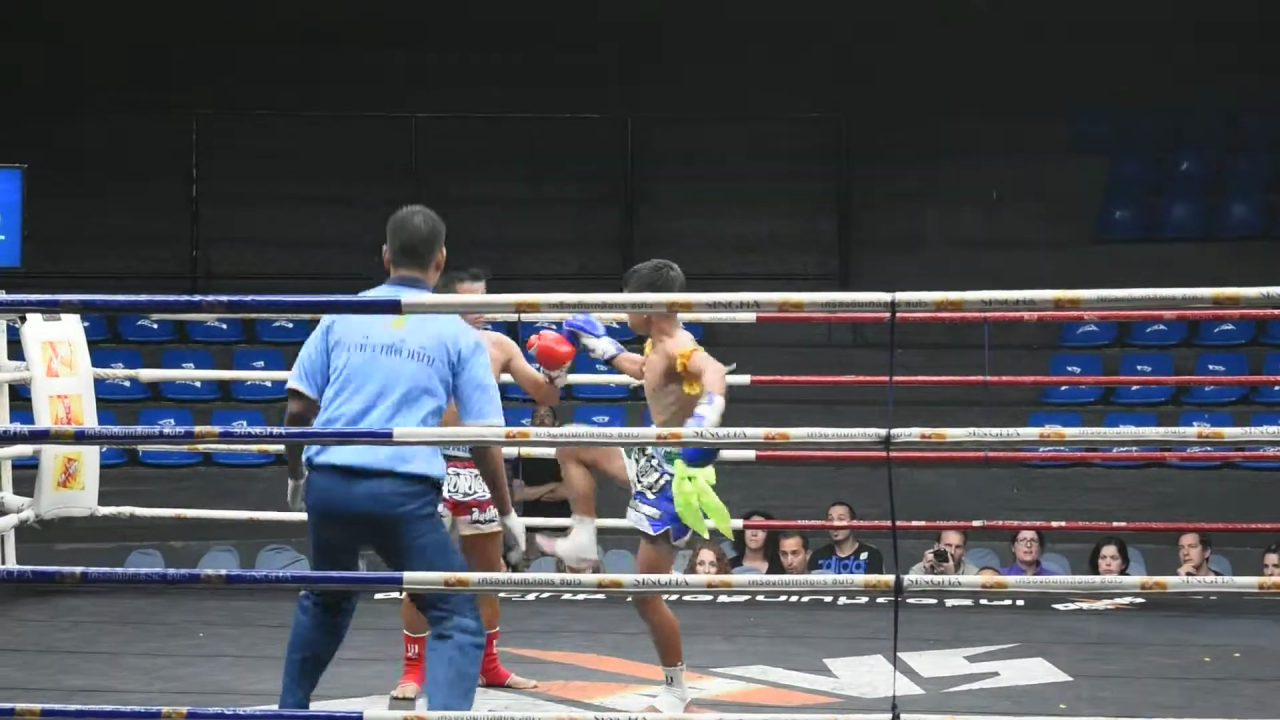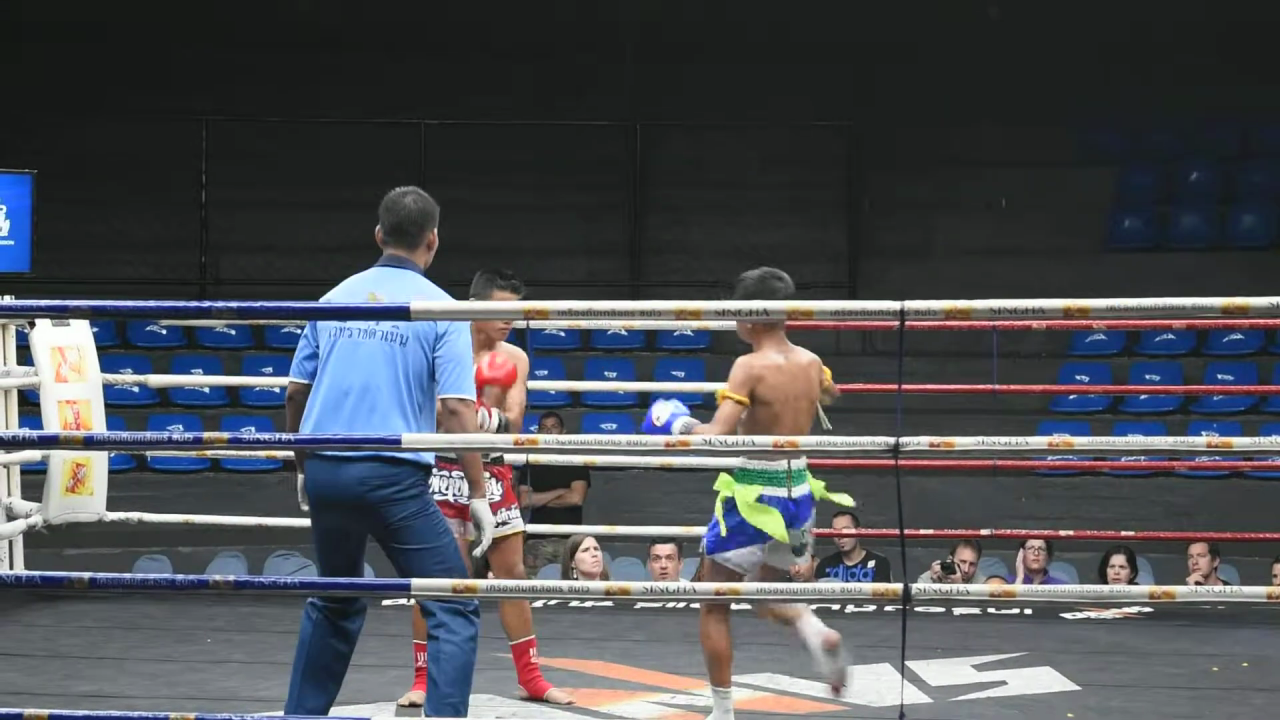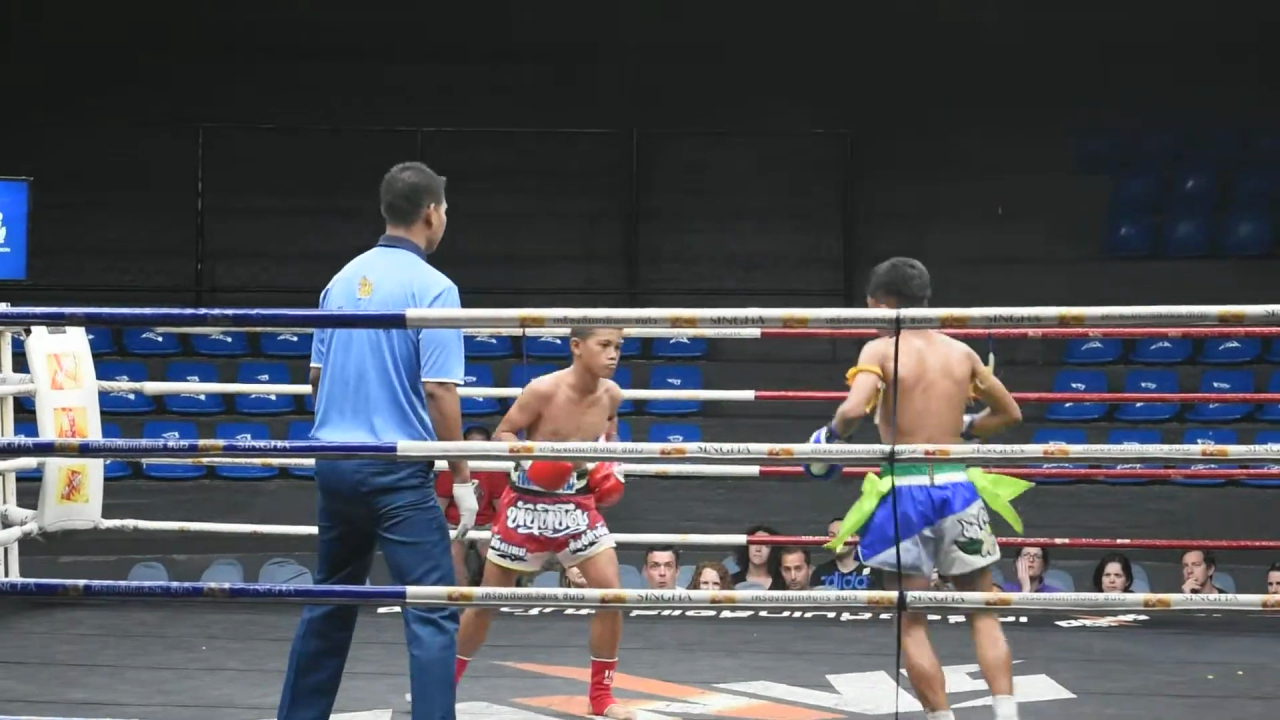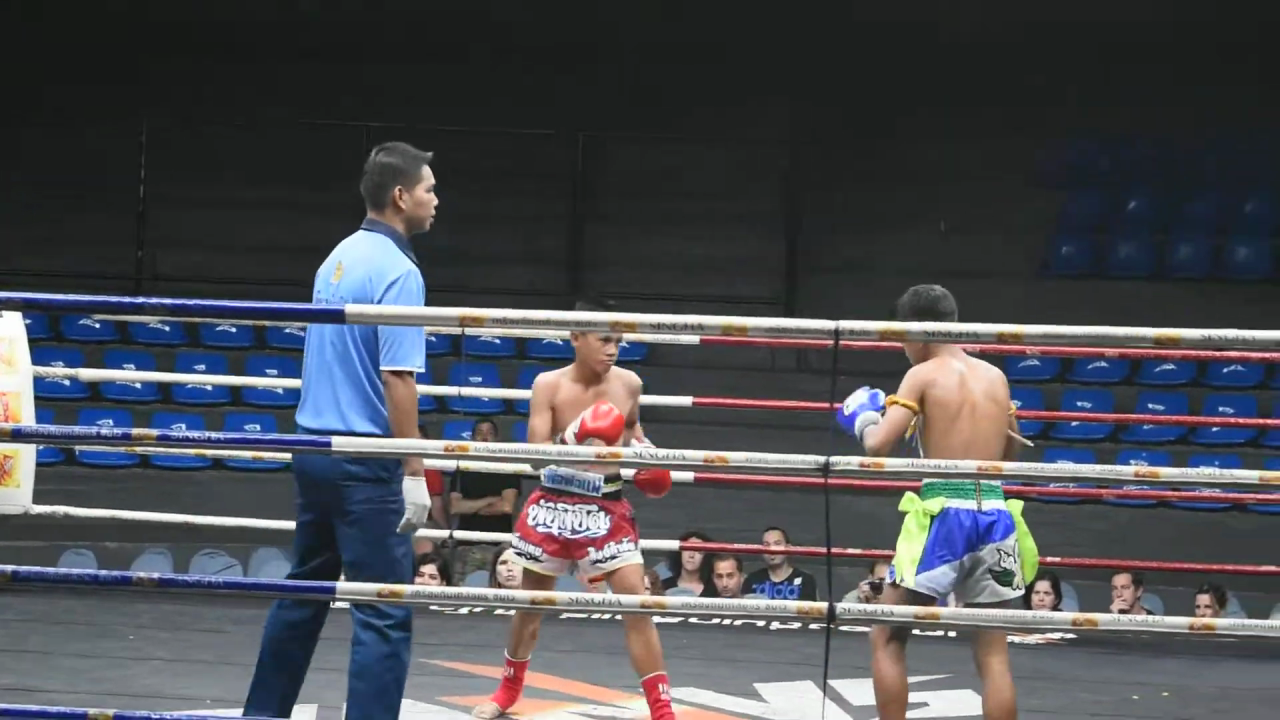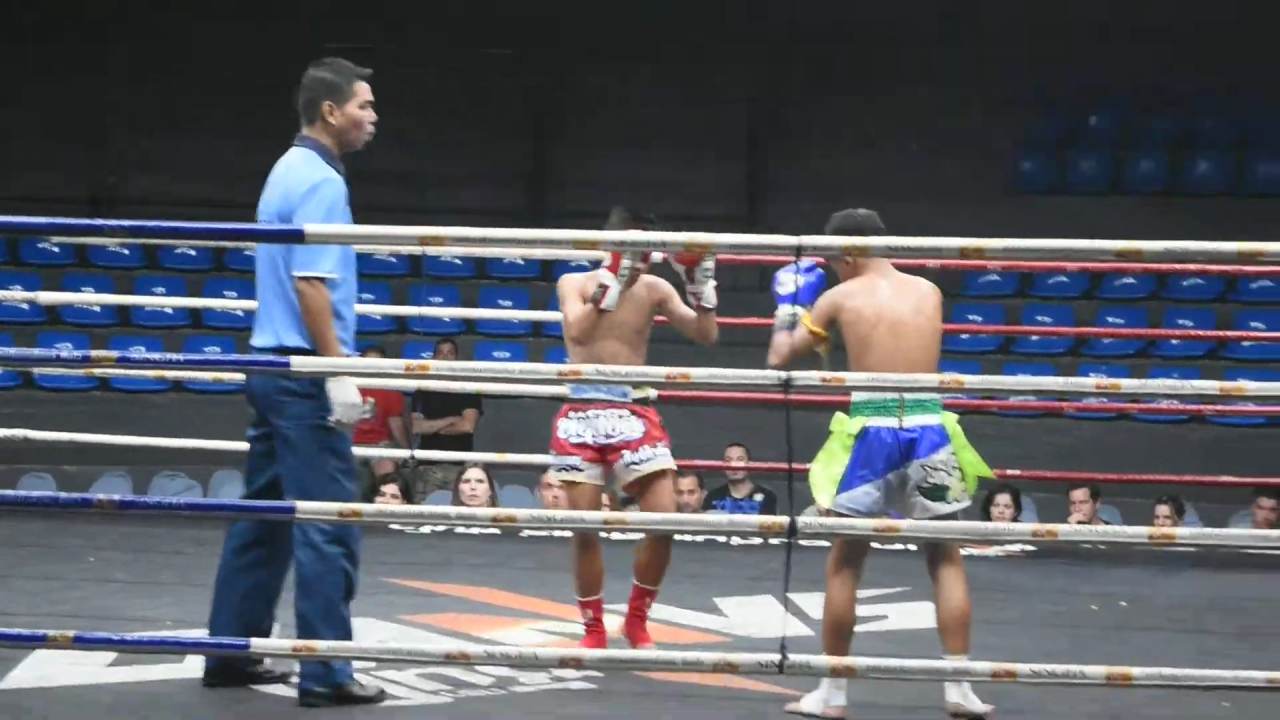
dt=0.5s
person 1, frame 1
left shoulder: (341, 316)
right shoulder: (458, 331)
left elbow: (298, 404)
right elbow: (483, 434)
left wrist: (296, 474)
right wrist: (507, 512)
left hip: (330, 486)
right hip: (404, 494)
left knee: (326, 598)
right knee: (459, 624)
left ankle: (291, 711)
person 1, frame 2
left shoulder: (335, 296)
right shoulder: (440, 308)
left elbow: (296, 393)
right elbow: (456, 411)
left wrist: (303, 467)
right wrist: (478, 495)
left hip: (326, 473)
right hip: (393, 477)
left knee: (334, 601)
right knee: (453, 611)
person 1, frame 3
left shoulder: (342, 279)
right shoulder: (433, 287)
left elbow: (317, 376)
right elbow: (439, 392)
right wrist: (462, 478)
left hip: (335, 463)
right hip: (396, 470)
left knee: (329, 603)
right knee: (431, 612)
person 1, frame 4
left shoulder: (339, 257)
right shoulder: (398, 271)
right elbow: (397, 379)
right wrist: (414, 473)
left hip: (314, 446)
right hip: (363, 459)
left knee: (305, 591)
right knee: (384, 611)
person 1, frame 5
left shoulder: (288, 171)
right shoulder: (320, 180)
right elbow: (311, 284)
right wrist: (340, 374)
left hip: (271, 367)
right hip: (303, 373)
left knee: (264, 515)
right knee: (327, 526)
left ankle: (231, 651)
right ankle: (325, 674)
person 2, frame 1
left shoulder: (679, 347)
right shoulder: (659, 343)
left elbow: (716, 373)
left wrist: (706, 415)
right wrist: (601, 346)
left hip: (674, 476)
right hip: (651, 459)
left knee: (645, 594)
right knee: (572, 446)
left ankle: (676, 689)
right ankle: (582, 541)
person 2, frame 2
left shoulder: (748, 367)
right shoulder: (810, 362)
left elbow: (716, 437)
right elbow: (830, 396)
left wrist: (678, 423)
left hip: (752, 495)
right hip: (797, 493)
left knee: (713, 608)
right knee: (768, 597)
right ankle: (816, 632)
person 2, frame 3
left shoulder: (878, 351)
right shoulder: (961, 352)
left elbow: (855, 409)
right elbow: (1010, 413)
left wrist: (829, 439)
left hip: (906, 493)
right hip: (958, 489)
left knee: (912, 624)
right knee: (983, 617)
person 2, frame 4
left shoulder: (922, 376)
right shoulder: (996, 377)
left elbow: (877, 444)
left wrist: (861, 419)
left hip: (945, 515)
right hip: (994, 517)
left knee: (887, 640)
right knee: (992, 653)
person 2, frame 5
left shoulder: (839, 296)
right shoulder: (929, 292)
left elbow: (778, 359)
left wrist: (789, 304)
left hip: (872, 432)
right hip: (928, 428)
left knee: (843, 564)
right knee: (946, 561)
person 3, frame 1
left shoulder: (500, 346)
left elbow: (546, 398)
left wrist: (556, 371)
left hip: (483, 472)
right hip: (438, 470)
left knee: (489, 571)
left ankle: (490, 666)
right ankle: (412, 669)
person 3, frame 2
left shoulder: (514, 356)
left elbow: (514, 421)
left wrist: (491, 417)
right wrist: (472, 383)
left hip: (492, 475)
right hip: (443, 473)
left knee: (512, 576)
left ankle: (531, 678)
right ankle: (423, 679)
person 3, frame 3
left shoulder: (611, 394)
right shoulder: (542, 390)
right elbow: (499, 438)
left wrist: (610, 463)
right wrist: (526, 460)
left hip: (578, 505)
right hip: (529, 504)
left knee: (609, 594)
person 3, frame 4
left shoulder: (628, 384)
right shoulder: (548, 385)
right wrist: (574, 436)
left hip: (607, 507)
right hip: (554, 503)
left knee: (637, 606)
right knee: (530, 604)
person 3, frame 5
left shoulder: (652, 288)
right shoulder: (574, 284)
left elbow: (705, 335)
right elbow: (577, 334)
left wrist: (700, 280)
right wrist: (611, 280)
left hip: (634, 414)
right hip: (581, 415)
right knee: (586, 529)
left ankle: (637, 622)
right ankle: (593, 632)
